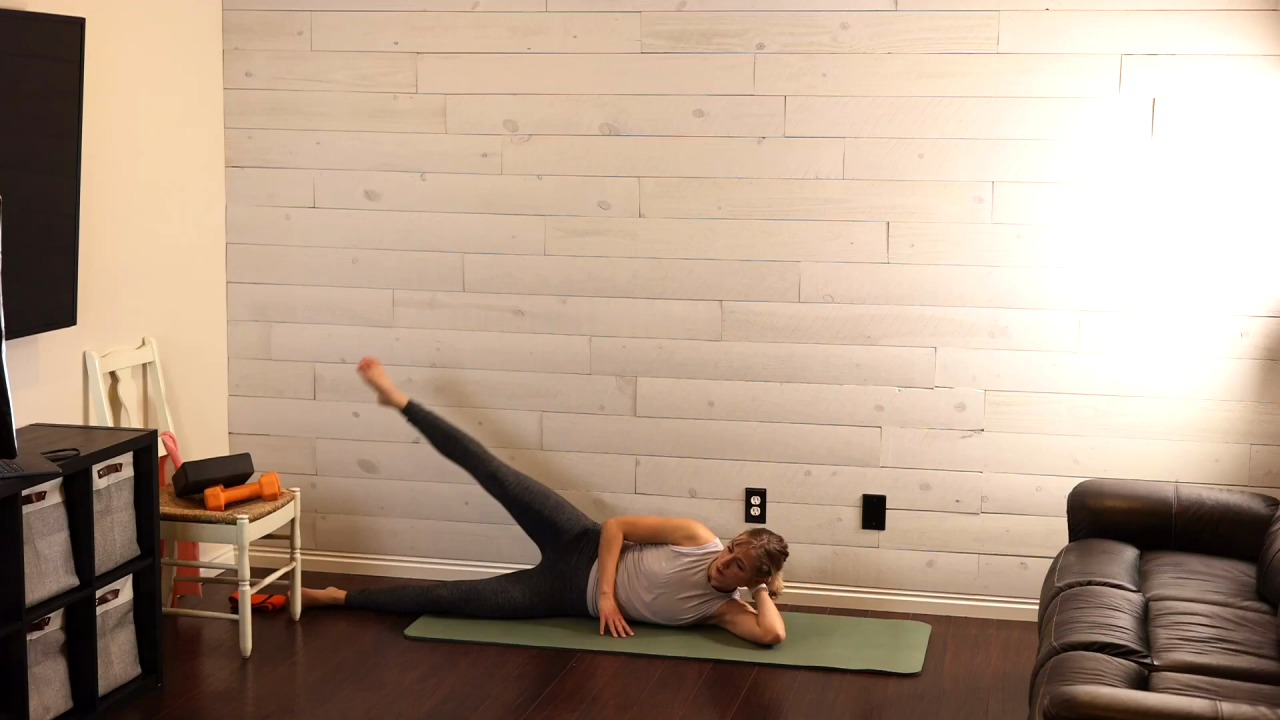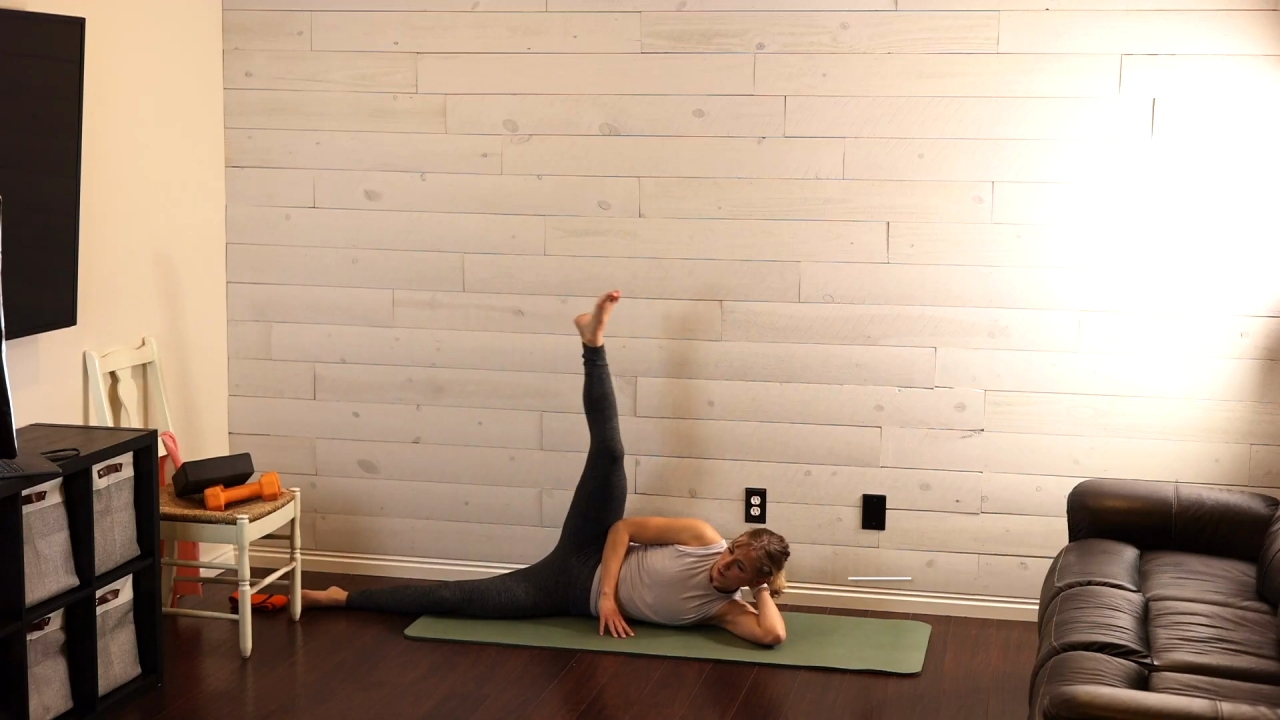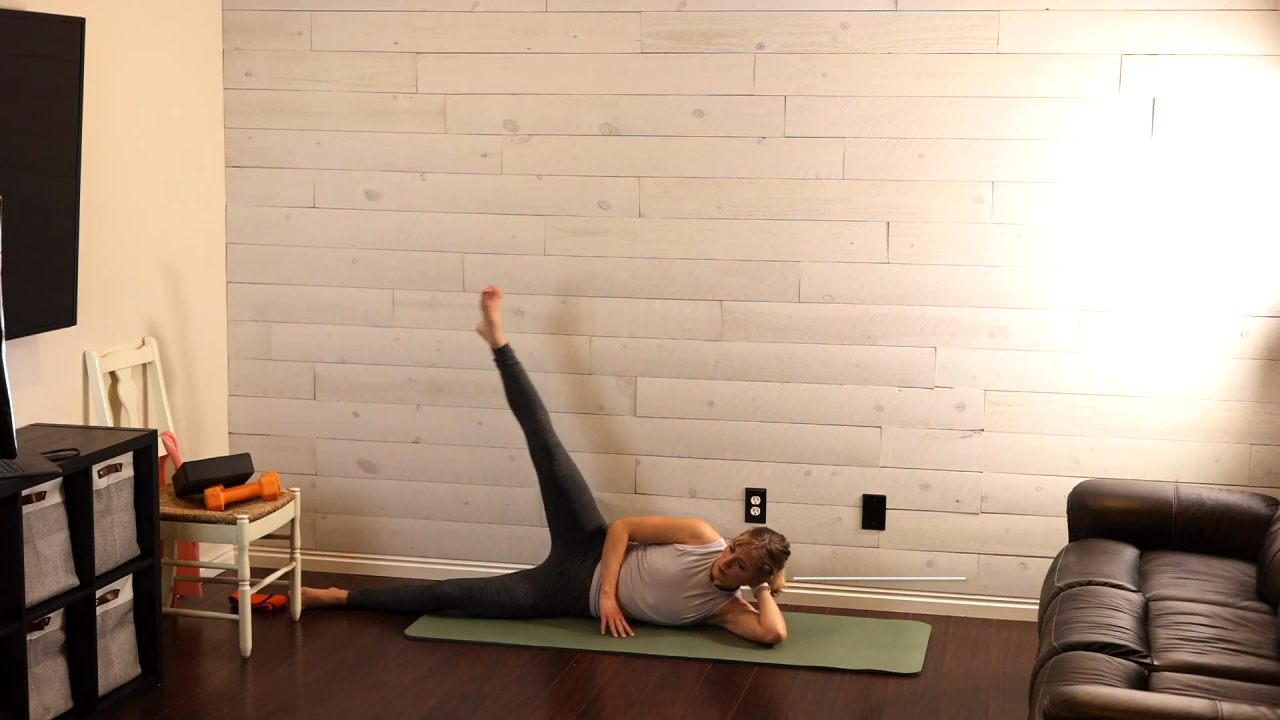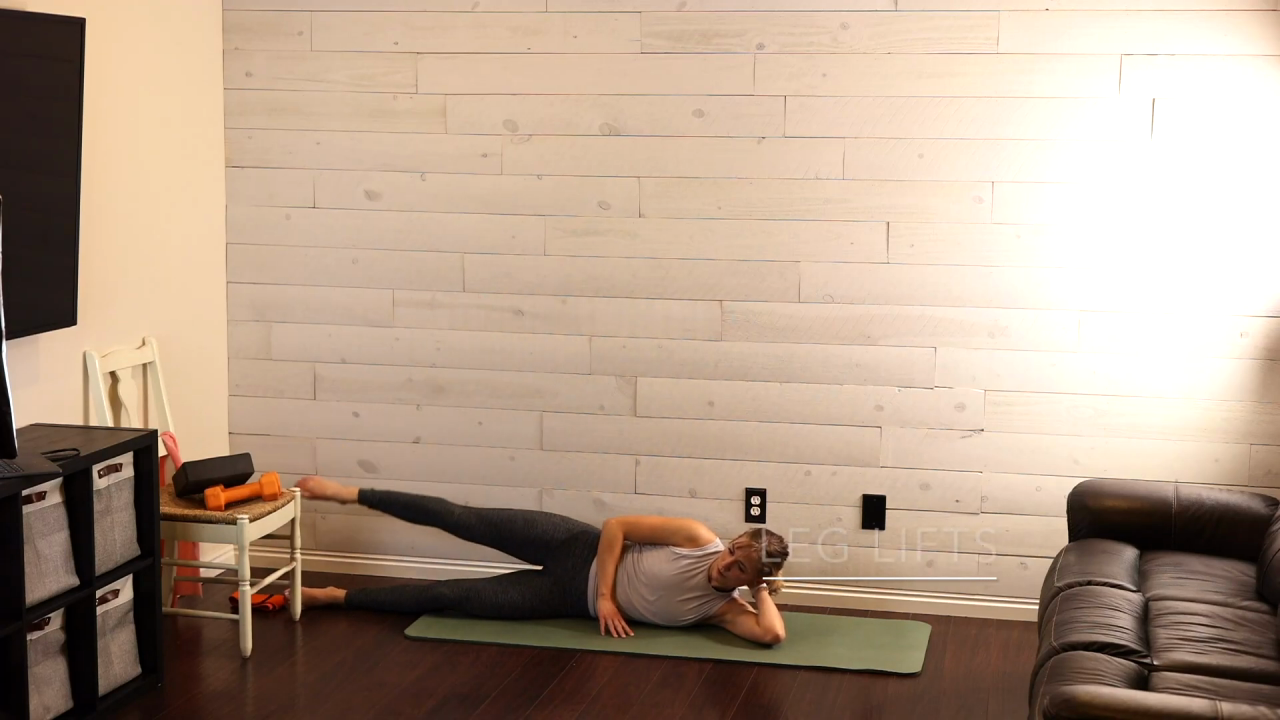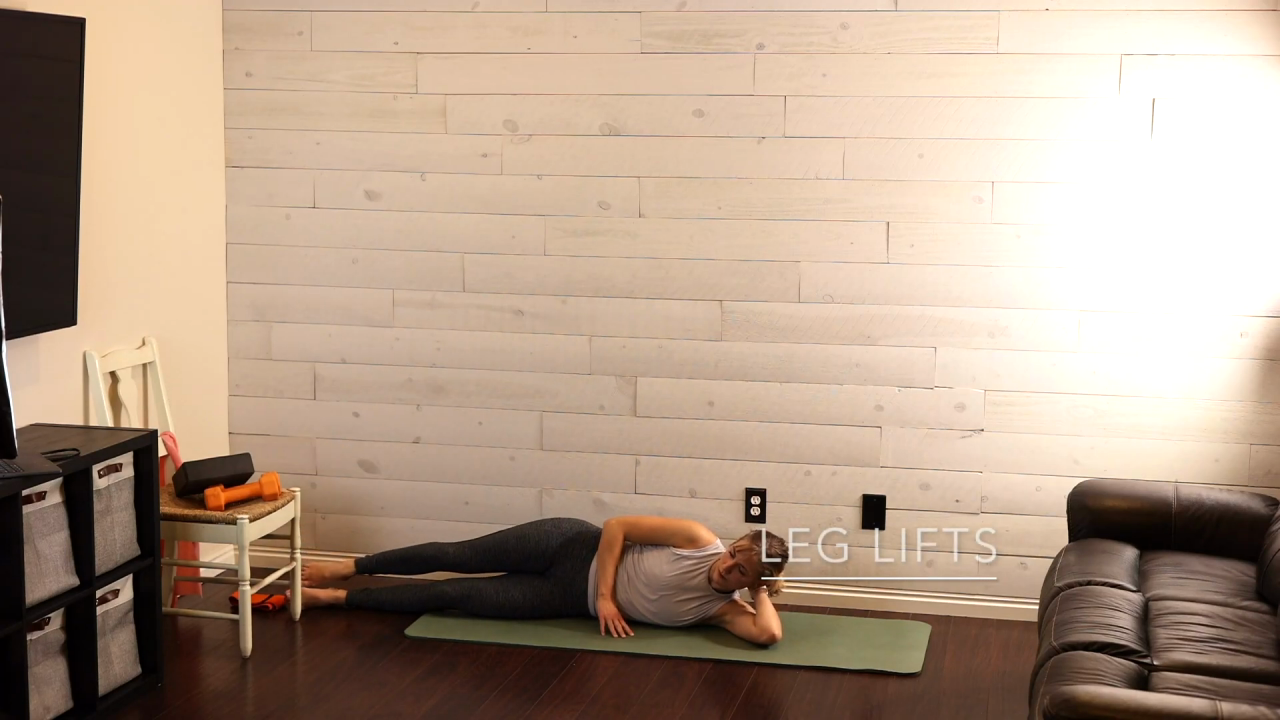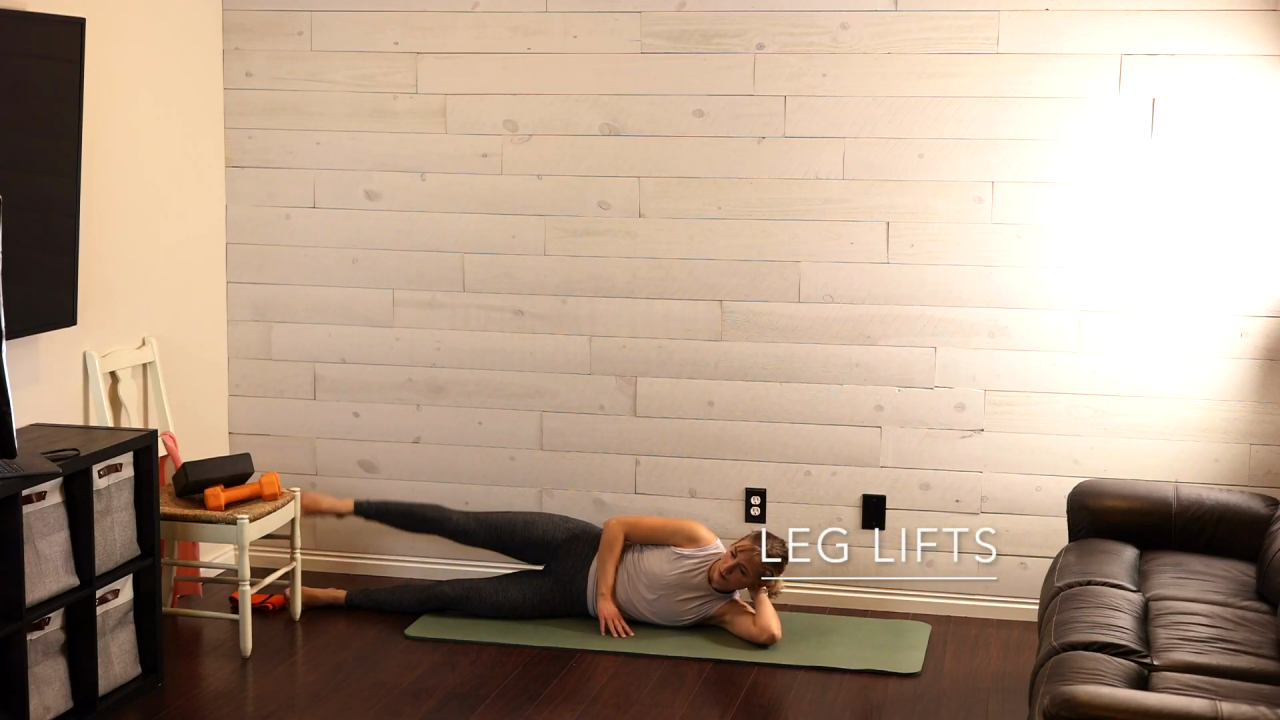
dt=0.4s
person 1, frame 1
left shoulder: (727, 609)
right shoulder: (700, 538)
left elbow: (773, 634)
right elbow: (616, 527)
left wrist: (762, 592)
right wrist: (607, 594)
left hip: (573, 598)
right hip: (583, 558)
left knee: (454, 598)
right knee: (490, 472)
left ankle: (338, 597)
right ankle: (400, 401)
person 1, frame 2
left shoulder: (724, 607)
right shoulder: (703, 538)
left elbow: (772, 635)
right elbow: (623, 528)
left wrist: (764, 591)
right wrist: (609, 593)
left hip: (579, 598)
right hip: (589, 557)
left knee: (455, 598)
right knee: (608, 449)
left ankle: (341, 599)
person 1, frame 3
left shoulder: (724, 607)
right shoulder: (703, 536)
left elbow: (772, 634)
right elbow: (621, 525)
left wrist: (764, 589)
right wrist: (609, 591)
left hip: (573, 597)
right hip: (589, 551)
left knee: (452, 597)
right knee: (543, 443)
left ankle: (340, 597)
right ankle: (498, 341)
person 1, frame 4
left shoulder: (723, 609)
right shoulder: (698, 538)
left elbow: (771, 635)
right elbow: (616, 525)
left wrist: (763, 586)
right wrist: (607, 589)
left hip: (574, 599)
right hip: (577, 548)
left knee: (452, 596)
right knee: (462, 520)
left ankle: (336, 596)
right ankle: (350, 494)
person 1, frame 5
left shoulder: (723, 608)
right shoulder: (698, 538)
left elbow: (768, 633)
right elbow: (616, 525)
left wrist: (762, 589)
right wrist: (606, 593)
left hip: (572, 599)
right hip: (574, 548)
left knee: (452, 595)
right knee: (457, 556)
left ankle: (337, 597)
right ankle: (346, 568)
person 1, frame 6
left shoulder: (729, 606)
right shoulder: (698, 540)
left elbow: (766, 627)
right elbow: (618, 526)
left wrist: (765, 593)
right wrist: (606, 592)
left hip: (573, 601)
right hip: (580, 554)
left knee: (453, 594)
right knee: (463, 527)
left ankle: (338, 596)
right ankle: (345, 507)
